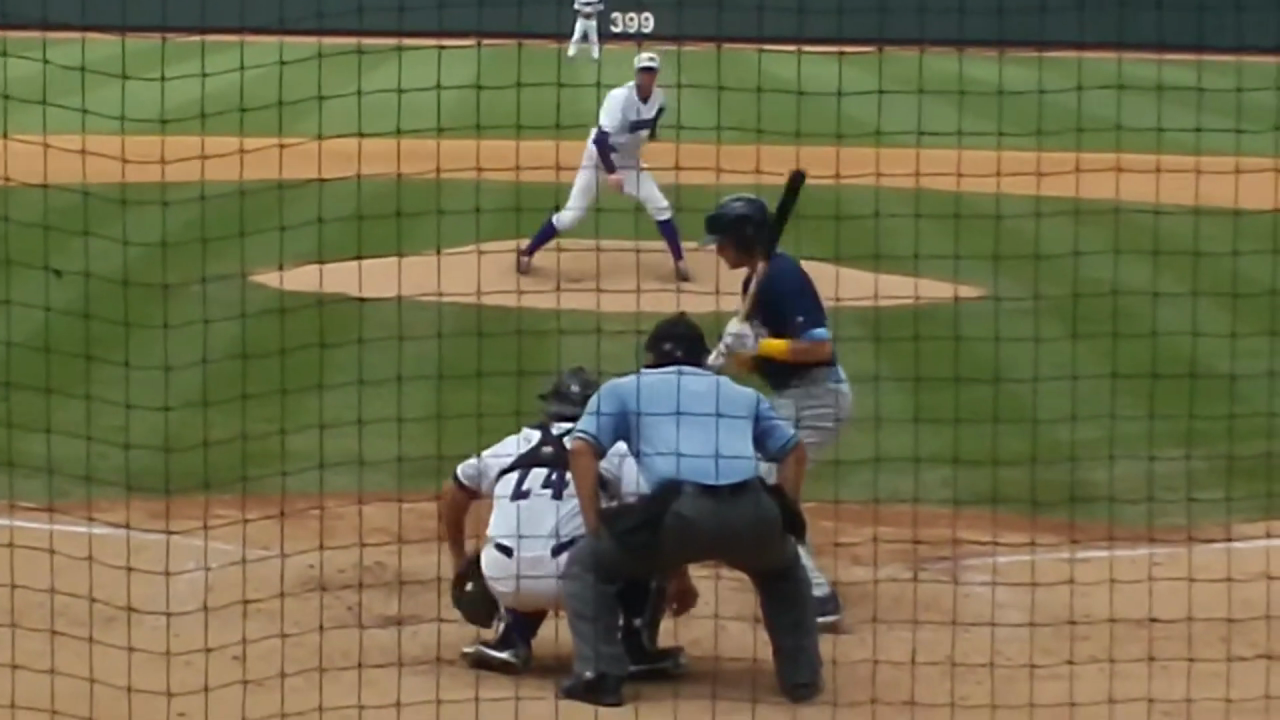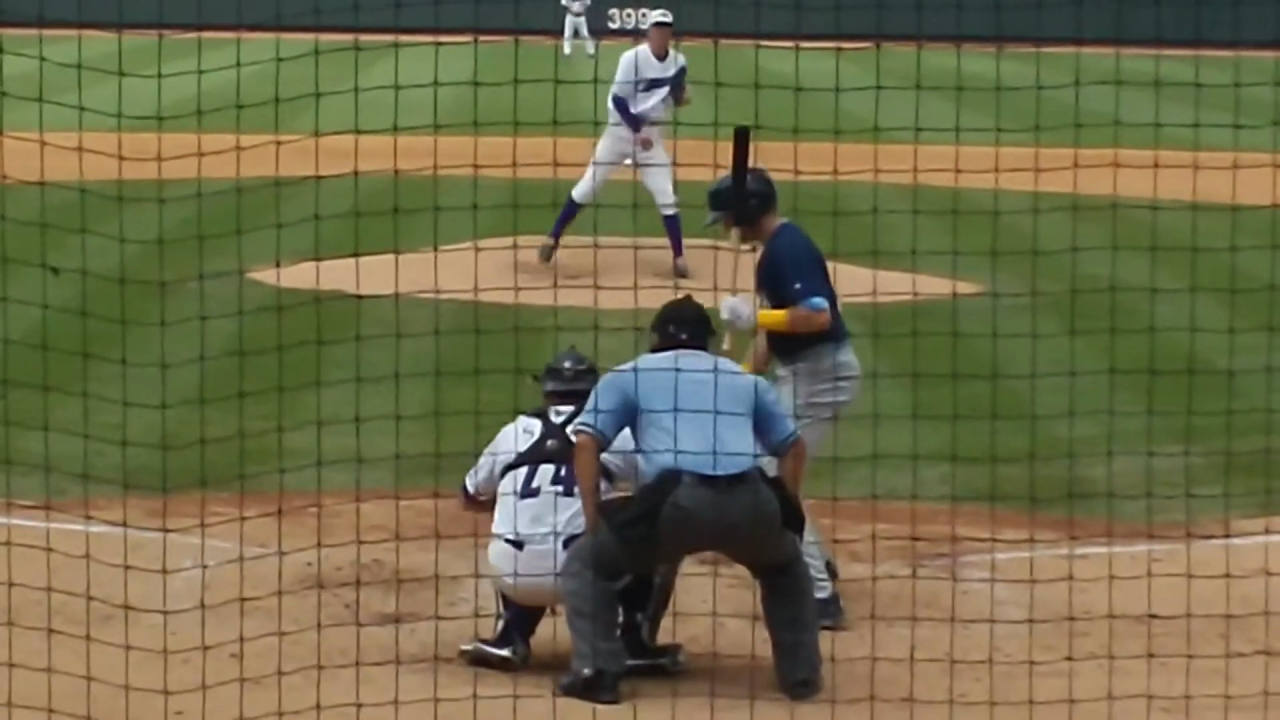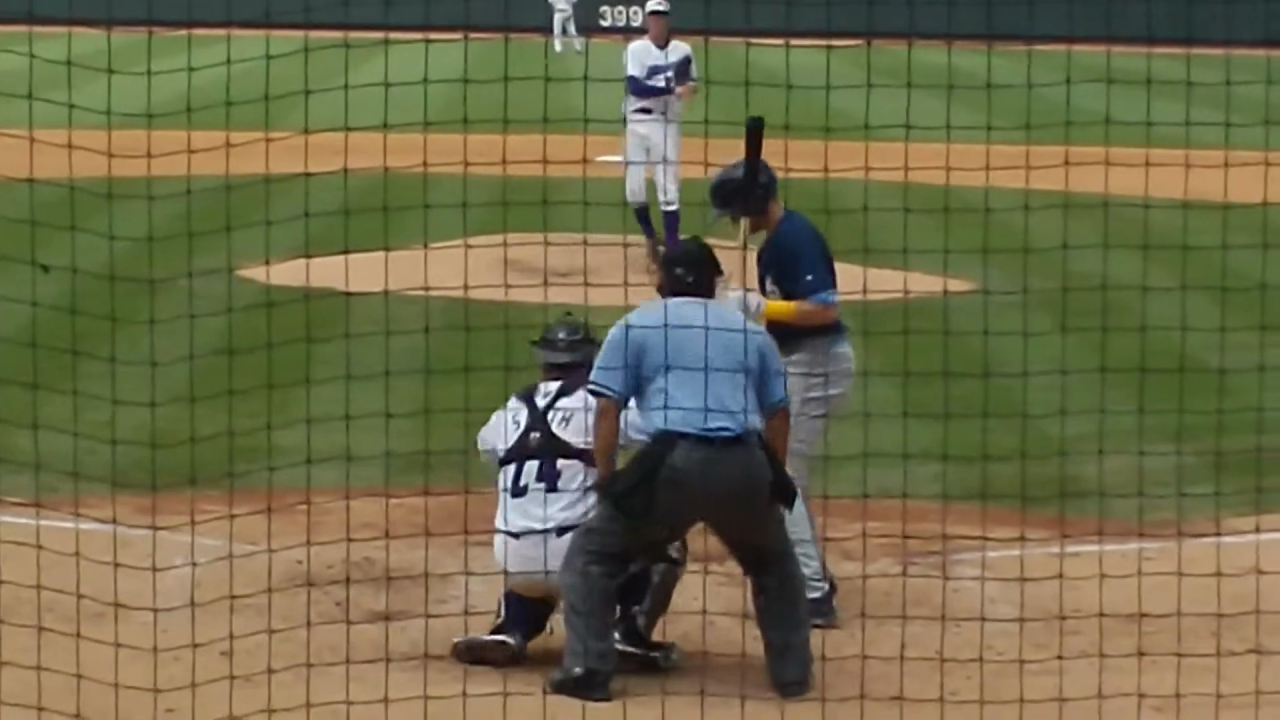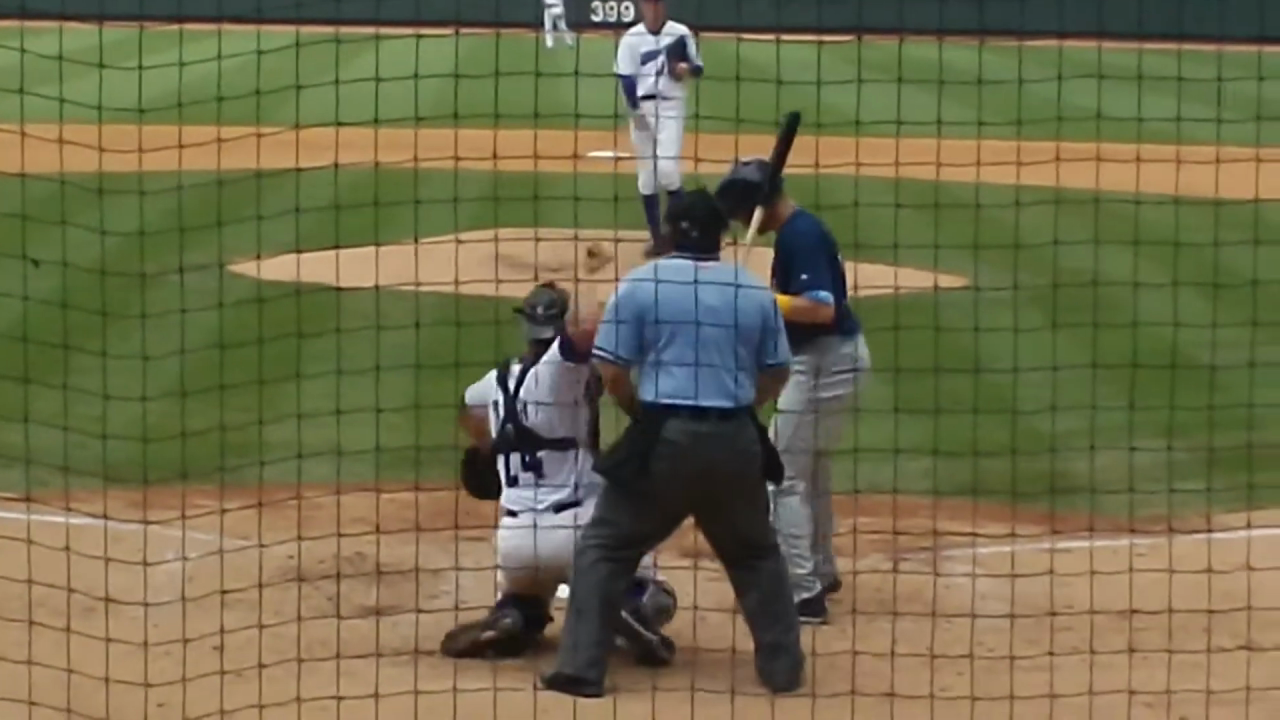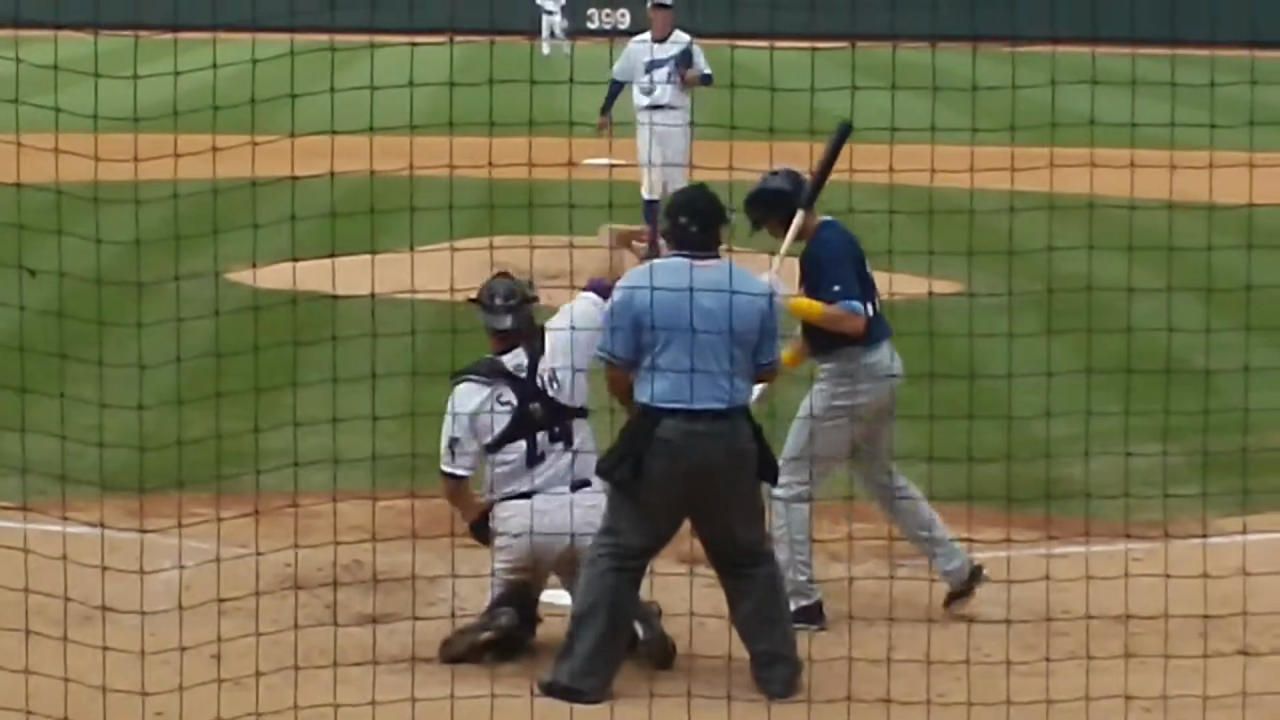
dt=0.3s
person 1, frame 1
left shoulder: (784, 279)
right shoulder: (755, 282)
left elbow: (822, 347)
right elbow: (755, 353)
left wrist: (757, 346)
right wrist: (729, 354)
left hip: (814, 399)
right hip: (795, 397)
left ankle: (817, 598)
person 1, frame 2
left shoulder: (789, 247)
right shoulder: (770, 255)
left elbow: (818, 316)
left wrist: (752, 316)
right wrist: (744, 377)
left hip: (820, 372)
right hip: (799, 372)
right knee: (774, 473)
left ankle: (821, 598)
right ankle: (815, 565)
person 1, frame 3
left shoulder: (797, 236)
right shoulder: (771, 245)
left elbow: (827, 309)
left wrist: (760, 306)
left hip: (816, 365)
right hip: (795, 365)
right knee: (786, 474)
left ankle: (813, 597)
right ankle: (814, 578)
person 1, frame 4
left shoulder: (798, 236)
right shoulder: (801, 229)
left elbow: (820, 309)
left hip: (827, 364)
right hip: (835, 357)
left knee: (781, 476)
right knee: (809, 468)
left ankle: (804, 595)
right ankle: (825, 571)
person 1, frame 5
left shoulder: (826, 248)
right shoulder: (830, 239)
left elbow: (851, 320)
right elbow: (816, 328)
left wrist: (786, 301)
left hip: (850, 375)
right hip: (877, 367)
left knee: (790, 484)
right knee: (882, 477)
left ankle: (801, 601)
right ankle: (956, 567)
person 2, frame 1
left shoulder: (622, 389)
right shoulder: (742, 393)
left elbow: (582, 450)
right elbow: (793, 452)
left wrist: (596, 531)
right wrist: (781, 520)
left hip: (682, 511)
right hip: (750, 513)
left knee: (587, 566)
right knee: (784, 571)
left ankle: (599, 675)
right ankle: (801, 677)
person 2, frame 2
left shoulder: (630, 373)
right shoulder: (745, 377)
left elbow: (587, 443)
right elbow: (793, 449)
left wrist: (593, 521)
right wrist: (781, 515)
left hip: (679, 501)
right hip: (749, 502)
left knee: (586, 562)
right knee: (786, 566)
left ankle: (596, 673)
right ankle: (801, 675)
person 2, frame 3
left shoulder: (635, 324)
right shoulder: (752, 331)
left elbow: (608, 409)
right elbow: (778, 414)
left wrist: (606, 484)
right wrist: (770, 482)
left hip: (674, 464)
right hip: (743, 465)
left knee: (591, 554)
right knee: (774, 563)
left ankle: (586, 671)
right ankle: (792, 672)
person 2, frame 4
left shoulder: (640, 284)
right shoulder: (757, 291)
left elbow: (614, 373)
right elbow: (774, 376)
left hip: (666, 436)
right hip: (737, 438)
left knee: (606, 548)
right knee: (755, 553)
left ankle: (580, 668)
right ankle: (783, 666)
person 2, frame 5
left shoulder: (637, 284)
right shoulder: (757, 290)
left elbow: (615, 374)
right elbow: (766, 371)
left hip: (660, 438)
right hip: (731, 439)
left knee: (616, 556)
right knee: (748, 558)
left ankle: (580, 676)
right ankle: (778, 672)
person 3, frame 1
left shoulder: (515, 443)
right shoulder: (614, 447)
left elbow: (455, 493)
left wrist: (459, 559)
left hip: (505, 580)
left ankle: (510, 642)
right ankle: (637, 648)
person 3, frame 2
left shoulder: (514, 431)
right shoulder: (615, 429)
left elbow: (472, 498)
left hip: (513, 572)
left ankle: (508, 640)
right ankle: (635, 645)
person 3, frame 3
left shoulder: (510, 411)
left elbow: (486, 446)
left hip: (516, 563)
right knee: (668, 546)
left ankle: (508, 631)
right ankle: (631, 633)
person 3, frame 4
left shoulder: (498, 380)
right shoulder: (559, 370)
left elbow: (471, 407)
right elbow: (585, 334)
left hip: (517, 538)
right hip: (579, 531)
left knee: (522, 612)
right knee: (655, 600)
left ankle: (504, 621)
right ankle: (631, 611)
person 3, frame 5
left shoulder: (469, 390)
right shoulder: (562, 342)
left elbow: (454, 483)
right elbow: (602, 289)
left wrist: (476, 515)
left hip: (515, 521)
right hip: (584, 512)
left knee: (512, 614)
left ankle: (502, 620)
right ankle: (632, 621)
person 4, frame 1
left shoulder: (657, 98)
right shoulder: (619, 96)
right elbow: (602, 137)
left wrist: (650, 132)
right wrist: (610, 173)
left hip: (627, 157)
right hip: (599, 156)
left knee: (660, 206)
right knee: (571, 215)
left ankle: (679, 261)
right ankle: (527, 252)
person 4, frame 2
left shoulder: (679, 62)
right shoulder: (633, 57)
left elbow: (675, 95)
right elbow: (617, 99)
left wrist: (681, 98)
right wrist: (638, 129)
left hip: (652, 134)
right hip: (621, 130)
left knee: (666, 197)
right knee: (586, 188)
left ankle: (678, 257)
right ankle: (554, 237)
person 4, frame 3
left shoulder: (683, 50)
right shoulder: (635, 48)
left elbow: (689, 84)
right elbow: (634, 87)
left wrist: (691, 87)
right wrist: (673, 91)
left hip: (666, 125)
right hip: (637, 123)
left knee: (669, 192)
right knee: (634, 192)
right ankle: (651, 236)
person 4, frame 4
left shoulder: (680, 33)
right shoulder: (631, 38)
left elbow: (698, 68)
right elbow: (625, 78)
left wrist: (687, 69)
right wrist: (635, 111)
left hip: (671, 108)
right hip: (641, 110)
left knee: (668, 168)
right knee: (646, 177)
right ankle: (657, 238)
person 4, frame 5
left shoulder: (685, 42)
right shoulder: (636, 45)
left elbow: (708, 77)
right elbow: (618, 80)
left wrist: (696, 77)
right wrist: (605, 112)
left hip: (676, 117)
right hip: (646, 118)
left knee: (676, 180)
right knee: (651, 183)
right ankle: (653, 244)
